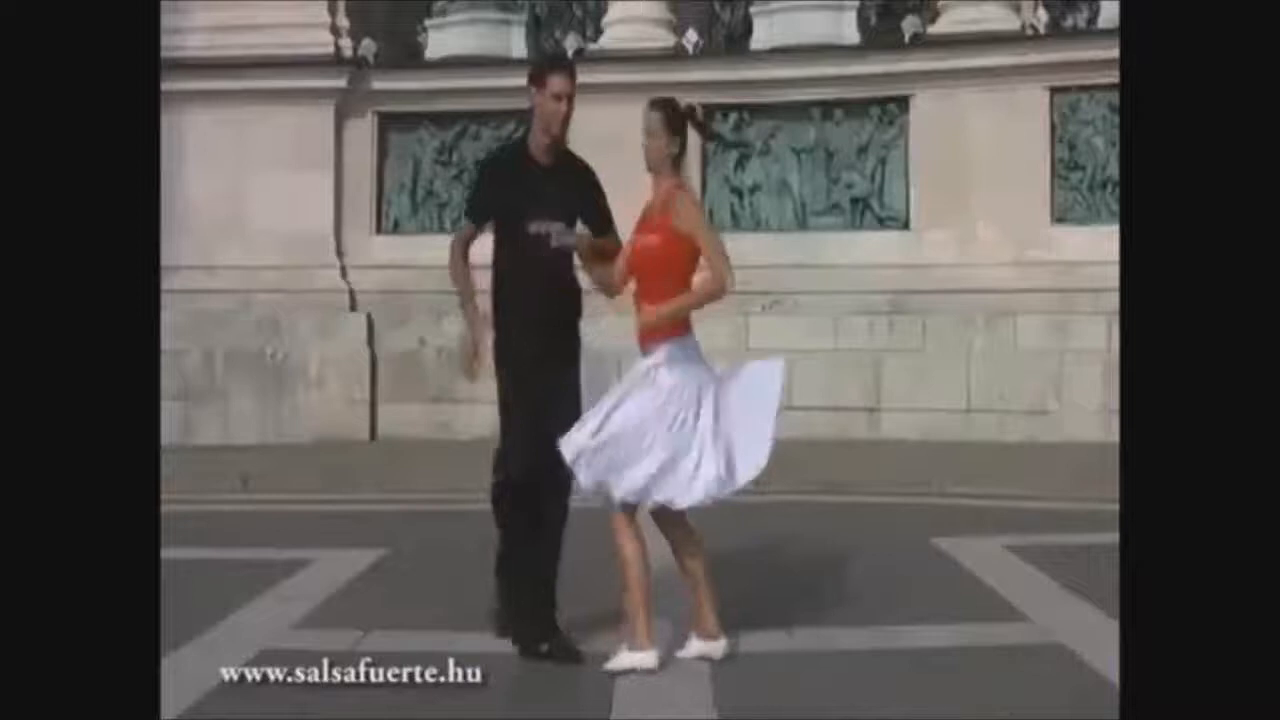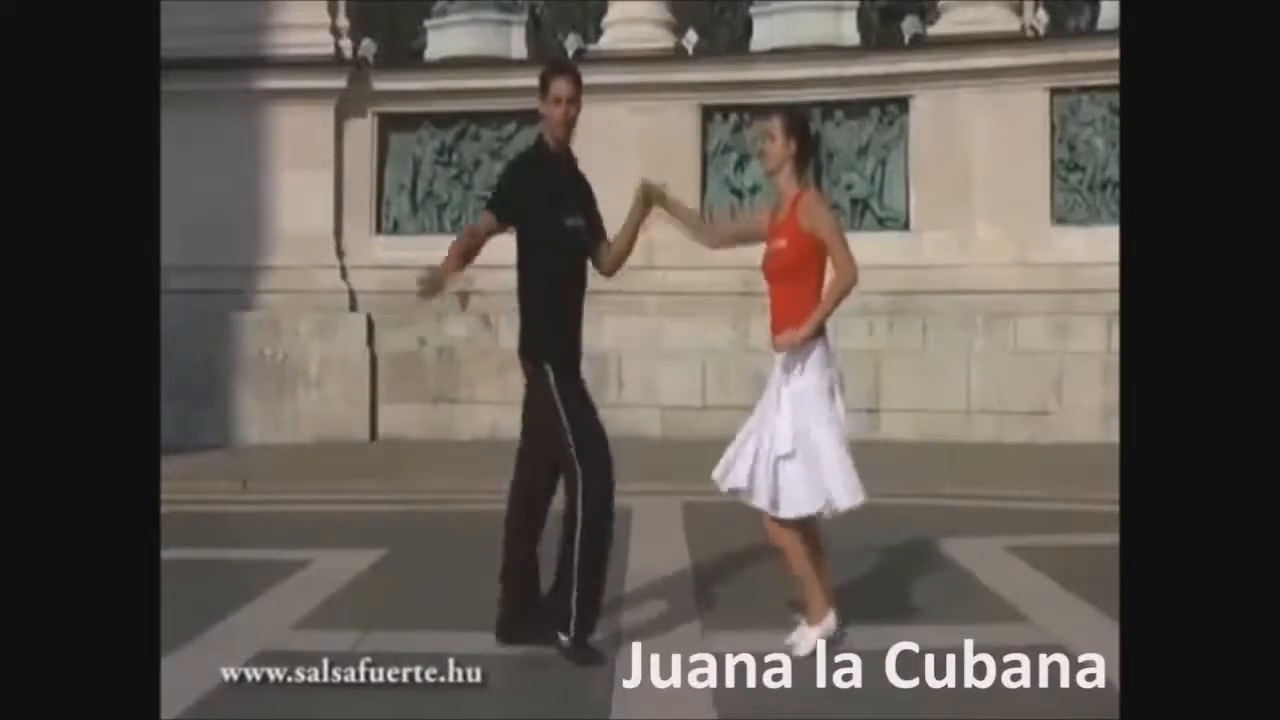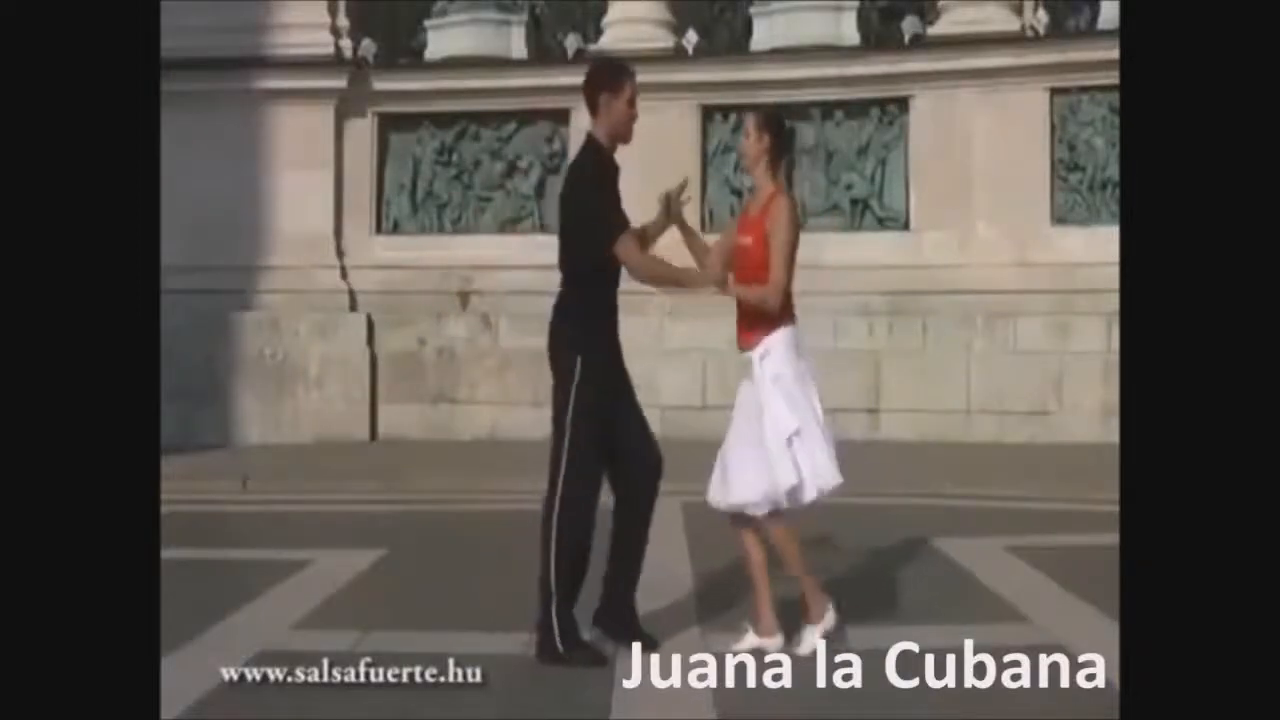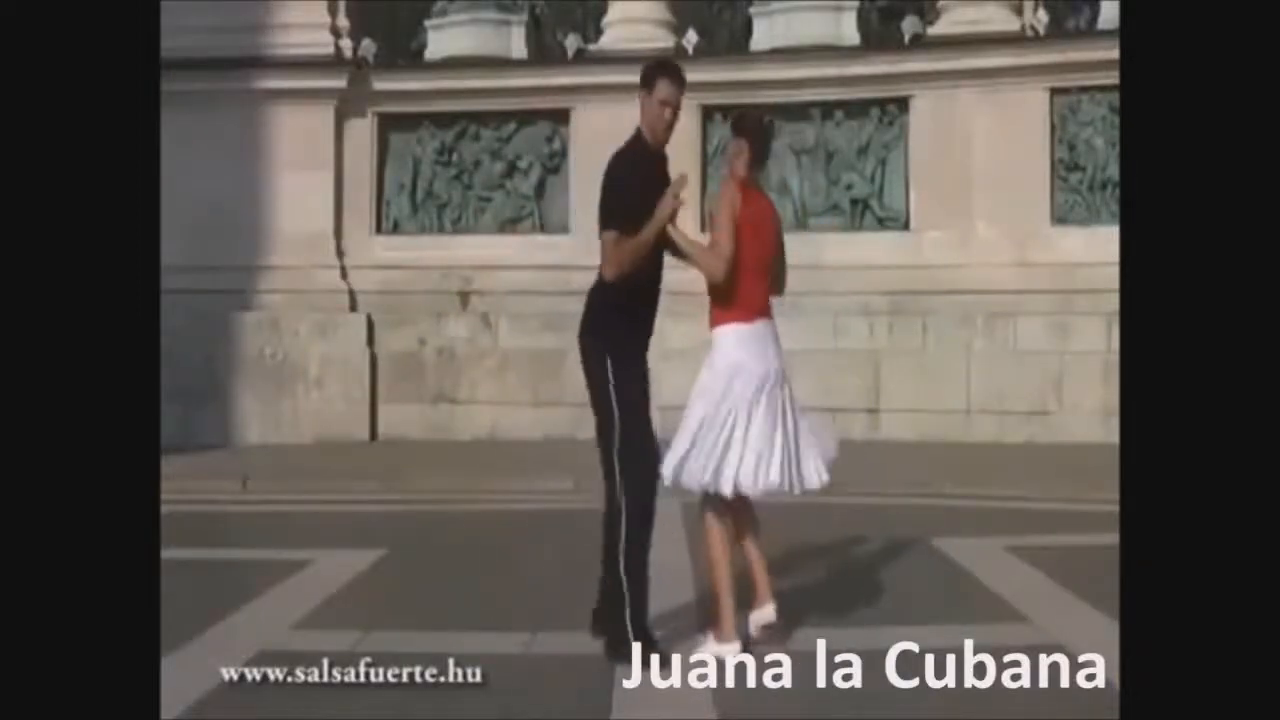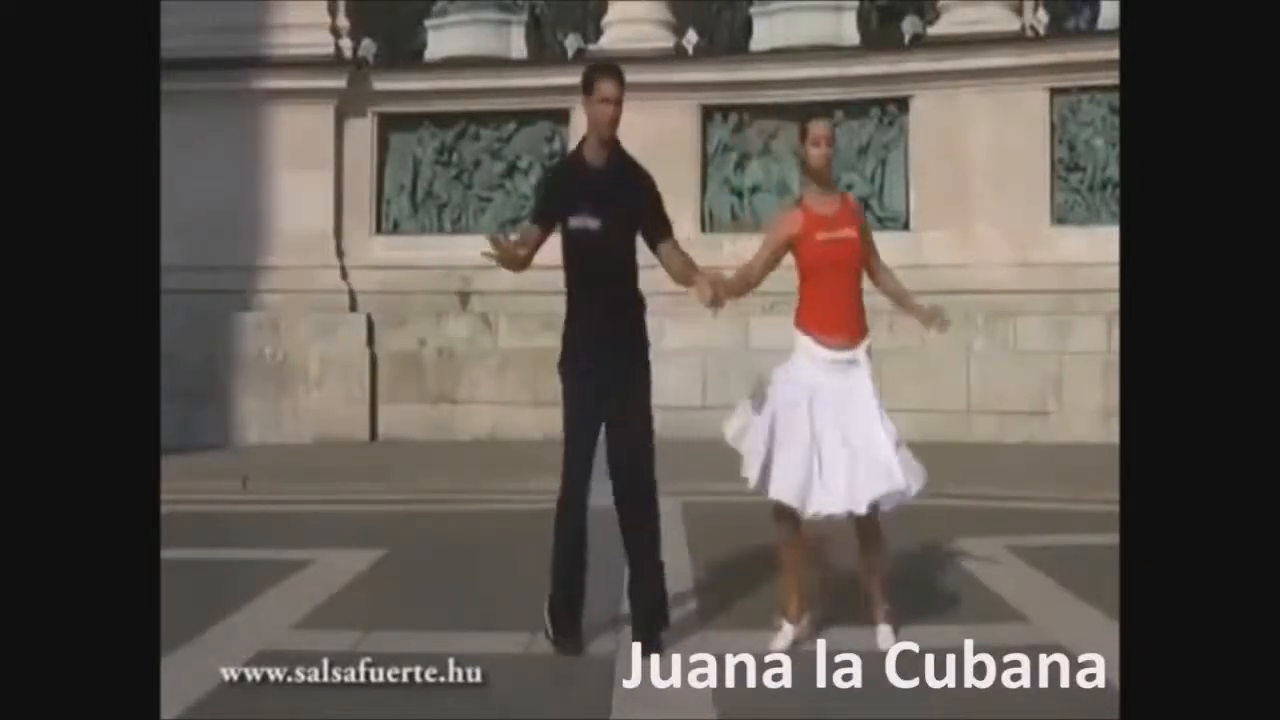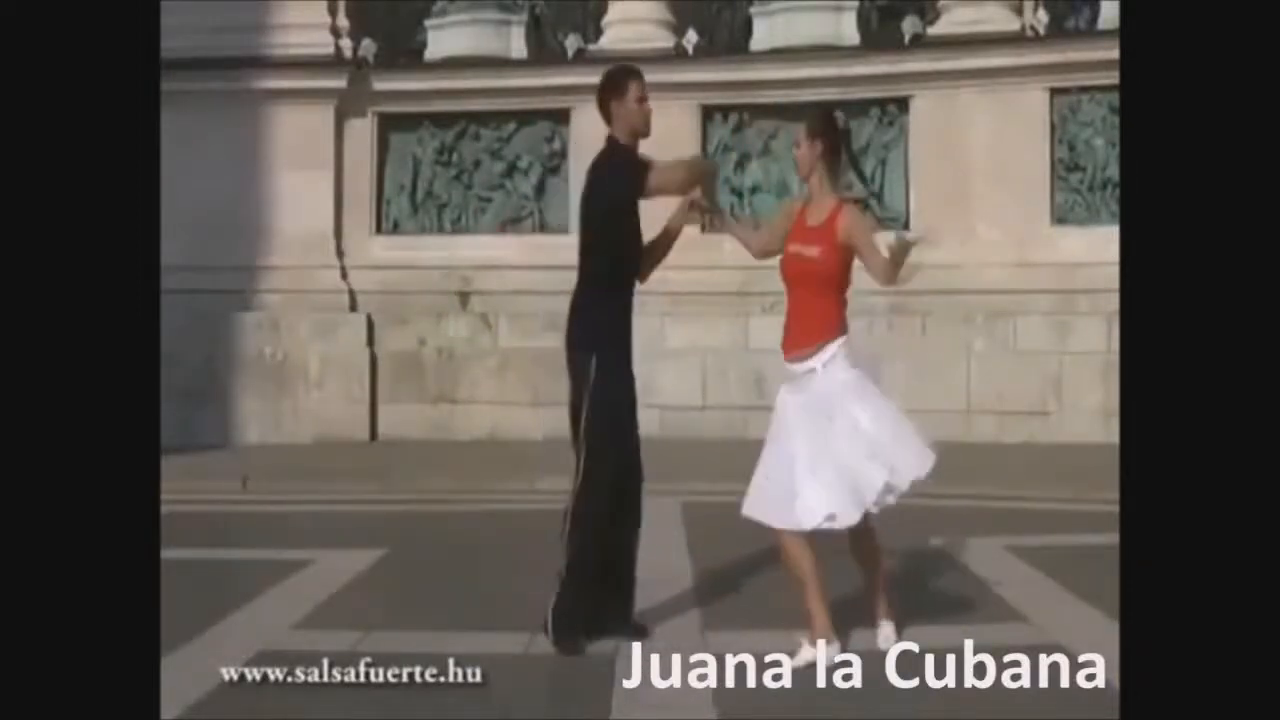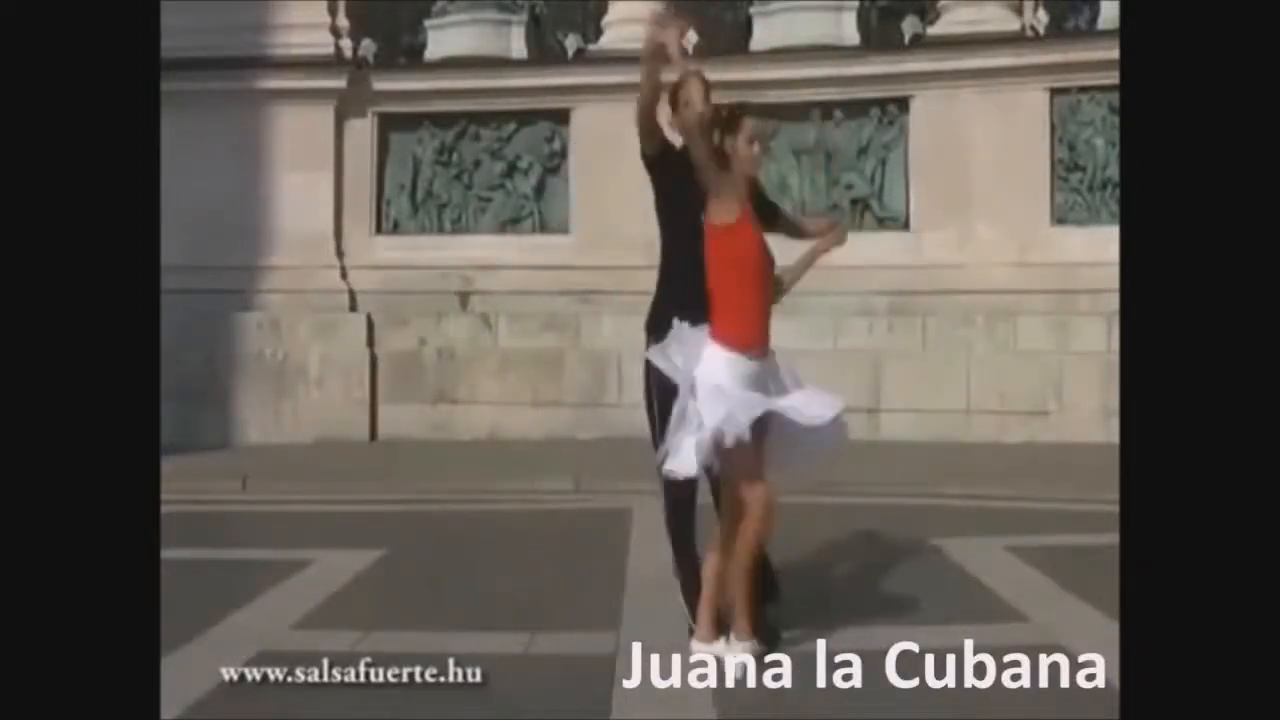
dt=0.7s
person 1, frame 1
left shoulder: (579, 176)
right shoulder: (500, 167)
left elbow: (610, 249)
right elbow: (459, 247)
left wrist: (587, 247)
right wrist: (472, 318)
left hip: (562, 345)
right hip: (515, 343)
left knee: (556, 478)
right knee: (517, 472)
left ankle: (538, 619)
right ankle: (526, 619)
person 1, frame 2
left shoulder: (578, 182)
right shoulder: (524, 171)
left elbow: (606, 260)
right elbow: (480, 232)
left wrist: (637, 216)
right wrist: (447, 268)
left hip: (562, 346)
right hip: (544, 348)
left knee: (537, 475)
right knee: (592, 471)
left ankle: (519, 613)
right ankle: (566, 623)
person 1, frame 3
left shoulder: (602, 170)
right shoulder: (588, 175)
right elbow: (637, 265)
left wrist: (662, 218)
right wrist: (705, 277)
left hip: (601, 346)
right hip: (579, 347)
left knee: (640, 469)
right knee: (574, 486)
left ankle: (617, 610)
right ankle: (556, 632)
person 1, frame 4
left shoulder: (659, 168)
right shoulder: (625, 168)
right elbow: (613, 262)
left wrist: (677, 231)
right wrist: (658, 223)
left hip: (632, 339)
right hip: (609, 341)
left knee: (635, 474)
right knee: (628, 476)
left ankle: (612, 611)
right ankle: (627, 630)
person 1, frame 5
left shoulder: (637, 180)
right shoulder: (561, 177)
left elbow: (666, 250)
right elbow: (530, 242)
left wrist: (700, 278)
right wrist: (512, 254)
left hip: (629, 346)
right hip: (581, 346)
left knee: (636, 476)
right knee: (576, 478)
left ankle: (648, 614)
right ankle: (563, 614)
person 1, frame 6
left shoulder: (626, 175)
right shoulder: (612, 166)
left elbow: (638, 264)
right elbow: (678, 177)
left wrist: (677, 225)
right wrist: (705, 172)
left hip: (612, 344)
right hip: (594, 344)
left knee: (619, 476)
right knee: (600, 477)
left ankle: (604, 602)
right ankle: (567, 612)
person 1, frame 7
right shoulder: (669, 167)
left elbow: (778, 223)
right elbow: (644, 119)
left wrist: (819, 230)
right wrist: (655, 58)
right hip: (670, 341)
right knee: (680, 480)
left ankle: (759, 595)
right ankle: (700, 608)
person 2, frame 1
left shoulder: (682, 203)
right shoulder: (652, 208)
left elbow: (721, 278)
right elbow: (616, 280)
left wrist: (667, 309)
left hip: (672, 365)
right hip: (659, 366)
left knee: (626, 500)
right knee: (662, 504)
left ankle: (641, 641)
right ankle: (708, 628)
person 2, frame 2
left shoulder: (810, 204)
right shoulder: (771, 215)
left elbow: (847, 271)
right elbow: (714, 235)
left wrist: (807, 326)
right wrist: (667, 204)
left hip: (805, 365)
right hip: (789, 368)
left knee: (776, 502)
right knee: (788, 502)
left ankle: (820, 610)
right ankle: (816, 610)
person 2, frame 3
left shoulder: (781, 206)
right shoulder: (746, 210)
left elbow: (774, 294)
right elbow: (717, 269)
left wrist: (726, 283)
right wrist: (683, 228)
left hip: (777, 360)
right hip: (756, 366)
left knee: (770, 503)
right knee: (743, 501)
left ankle: (818, 606)
right ankle: (765, 625)
person 2, frame 4
left shoulder: (730, 194)
right shoulder: (760, 204)
left elbow: (717, 265)
left wrist: (672, 232)
left hip: (738, 352)
right hip: (760, 355)
left knee: (715, 501)
right knee: (734, 493)
left ankle: (727, 632)
right ankle: (764, 596)
person 2, frame 5
left shoulder: (853, 208)
right shoulder: (791, 218)
right elbow: (753, 273)
left wrist: (919, 310)
right wrist: (721, 289)
left hip: (853, 366)
right hip: (809, 364)
left knee: (865, 502)
right knee: (788, 500)
left ankle: (880, 613)
right ankle: (793, 614)
person 2, frame 6
left shoulder: (849, 217)
right shoulder: (796, 211)
left elbow: (884, 274)
right elbow: (761, 247)
left wrist: (899, 255)
right wrist: (718, 217)
left hip: (830, 372)
right hip: (797, 376)
left knee: (850, 513)
right knee: (782, 513)
left ankle: (882, 611)
right ankle: (820, 632)
person 2, frame 7
left shoulder: (748, 218)
right shoulder: (720, 196)
left elbow: (771, 290)
right elbow: (697, 124)
left wrist: (817, 250)
right wrist: (686, 67)
left hip: (756, 370)
right hip: (726, 371)
left knee: (738, 509)
right knee: (754, 506)
left ankle: (706, 632)
right ankle: (739, 631)
